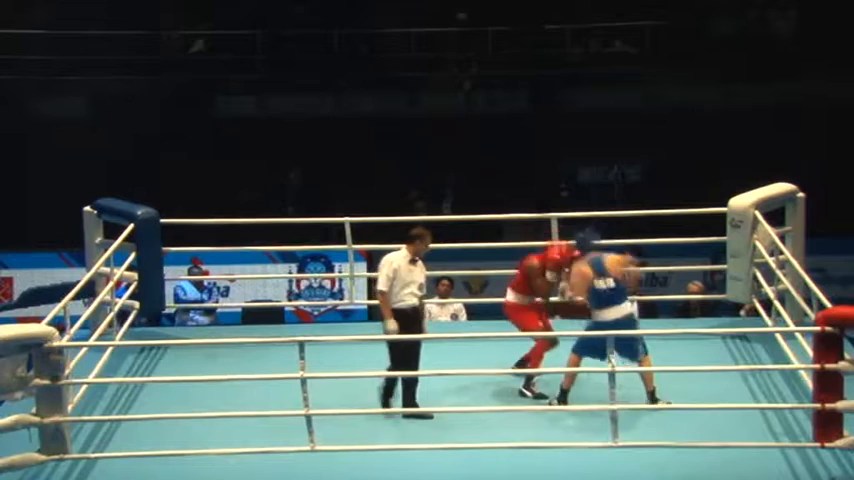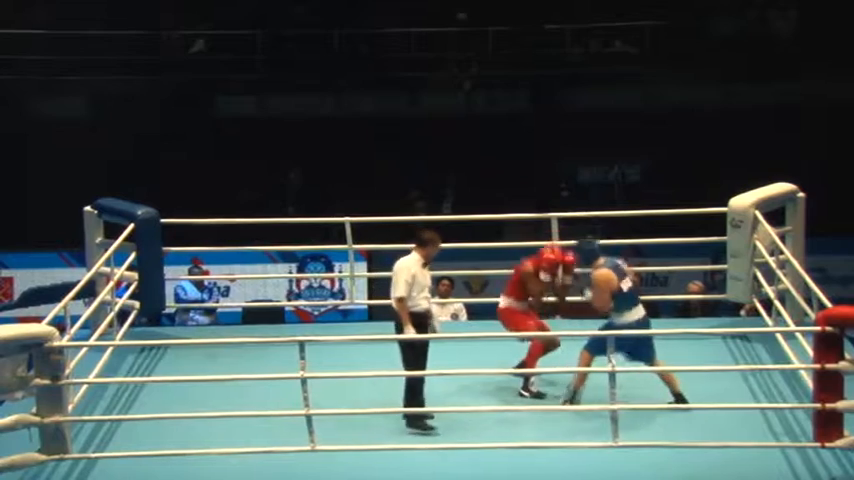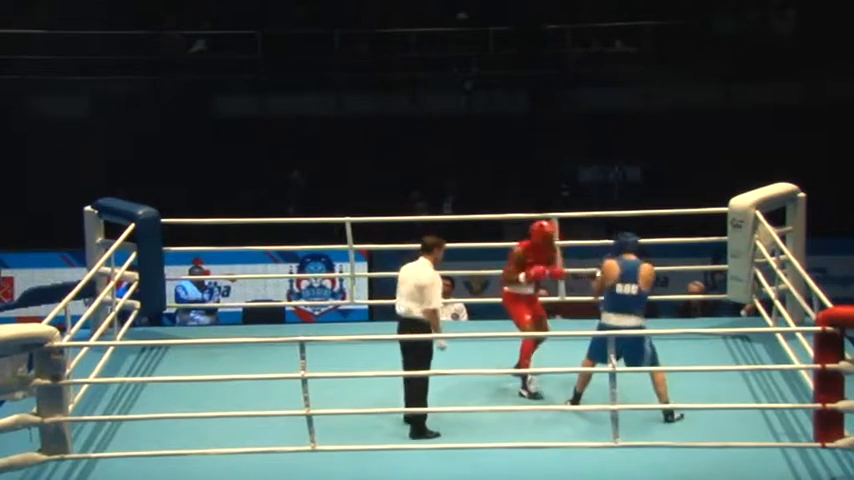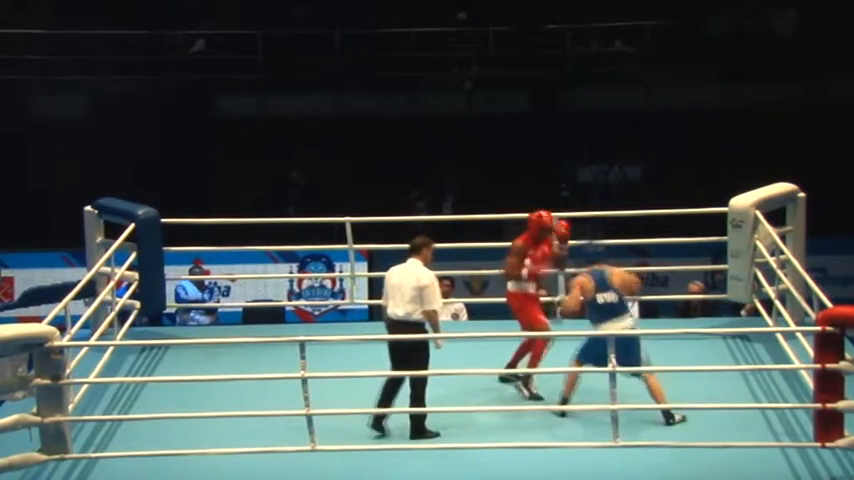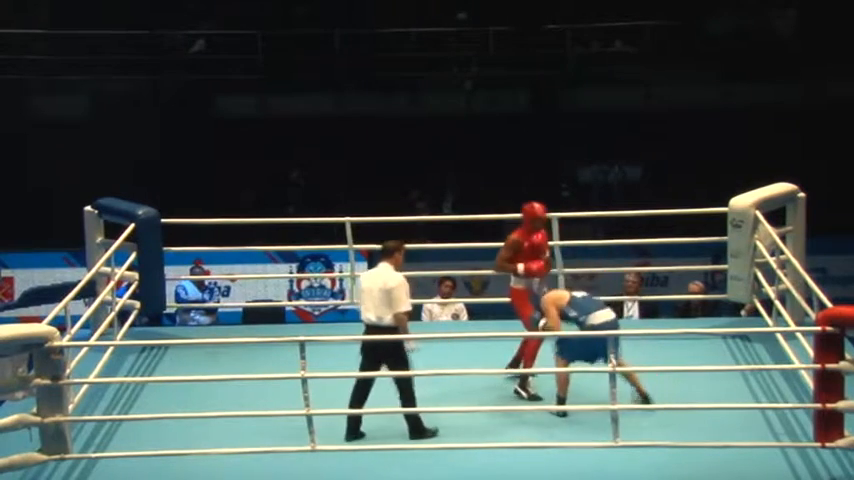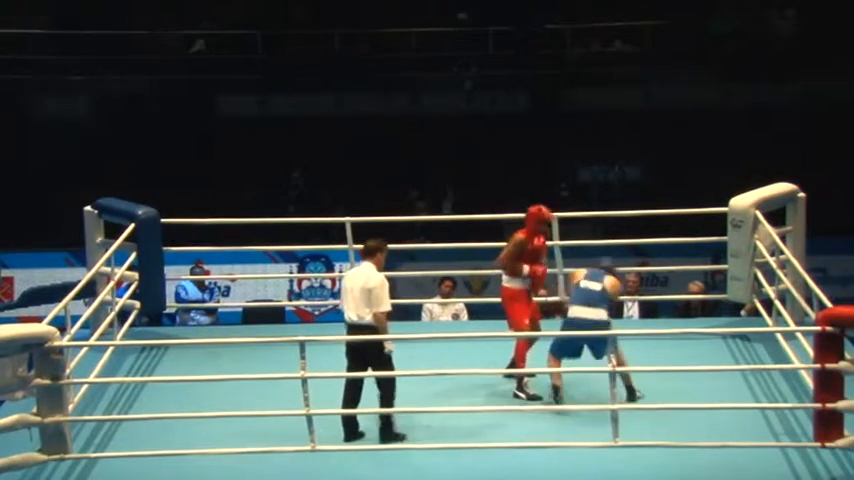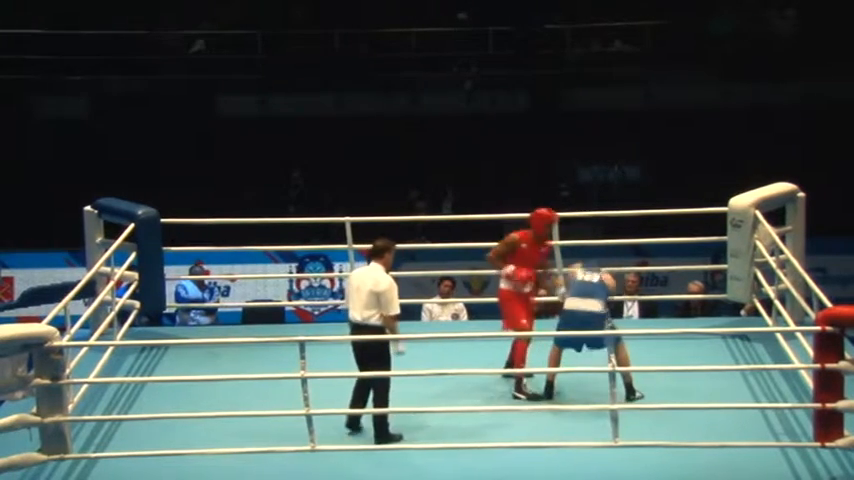
dt=0.4s
person 1, frame 1
left shoulder: (419, 265)
right shoulder: (391, 261)
right elbow: (382, 292)
left wrist: (423, 320)
right wrist: (389, 319)
left hip: (413, 316)
right hip: (397, 316)
left knee: (412, 364)
right knee: (398, 363)
left ankle: (410, 406)
right ankle: (387, 395)
person 1, frame 2
left shoulder: (423, 267)
right shoulder: (405, 265)
right elbow: (399, 299)
left wrist: (431, 320)
right wrist: (407, 326)
left hip: (421, 320)
right hip: (409, 321)
left knee: (419, 368)
right knee: (414, 369)
left ankle: (413, 409)
right ankle: (413, 416)
person 1, frame 3
left shoulder: (407, 268)
right shoulder: (431, 275)
right elbow: (431, 310)
right wrist: (439, 336)
left hip: (404, 325)
right hip: (417, 328)
left knee: (411, 372)
right knee: (420, 377)
left ankle: (411, 413)
right ankle: (418, 428)
person 1, frame 4
left shoulder: (392, 272)
right shoulder: (426, 276)
left elbow: (385, 305)
right elbow: (430, 311)
right wrist: (437, 335)
left hip: (395, 329)
right hip: (415, 331)
left knee: (395, 376)
right knee: (418, 381)
left ankle: (379, 419)
right ankle: (418, 429)
person 1, frame 5
left shoulder: (365, 277)
right shoulder: (396, 279)
left elbow: (363, 307)
right elbow: (400, 315)
left hip: (370, 334)
right hip: (389, 335)
left knee: (363, 382)
right knee: (404, 383)
left ankle: (352, 429)
right ankle: (416, 429)
person 1, frame 6
left shoulder: (348, 276)
right shoulder: (377, 278)
left elbow: (347, 307)
right elbow: (379, 315)
right wrist: (386, 339)
left hip: (352, 334)
right hip: (370, 335)
left knee: (353, 383)
right knee: (387, 383)
left ankle: (350, 430)
right ankle: (387, 431)
person 1, frame 7
left shoulder: (355, 274)
right shoulder: (385, 281)
left elbow: (350, 304)
right elbow: (389, 317)
right wrist: (397, 341)
left hip: (356, 332)
right hip: (375, 335)
left knee: (365, 378)
right knee: (380, 384)
left ankle: (353, 421)
right ankle: (381, 433)
person 2, frame 1
left shoulder: (553, 263)
right shoulder: (534, 264)
right elbow: (544, 294)
right wrist: (552, 272)
left hip: (530, 303)
right hip: (516, 306)
left knee: (551, 340)
right knee: (543, 339)
left ankle: (521, 364)
right ankle: (528, 385)
person 2, frame 2
left shoulder: (551, 269)
right shoulder: (528, 268)
left elbow: (561, 297)
right elbow: (537, 296)
left wrist: (567, 275)
right wrist: (546, 274)
left hip: (524, 310)
right hip: (508, 310)
left knee: (553, 342)
right knee: (540, 337)
left ankle: (522, 367)
right ankle: (527, 385)
person 2, frame 3
left shoulder: (550, 250)
right shoulder: (520, 251)
left elbow: (553, 271)
right elbow: (506, 279)
left wrist: (556, 272)
right wrist: (526, 276)
left hip: (531, 295)
right hip: (513, 296)
left knee: (543, 332)
right knee: (530, 332)
left ankle: (521, 366)
right ankle: (526, 385)
person 2, frame 4
left shoulder: (547, 241)
right shoulder: (520, 245)
left elbow: (560, 263)
right elbow: (509, 273)
left wrist: (562, 242)
right wrist: (529, 272)
left hip: (531, 294)
right hip: (519, 296)
left knee: (534, 336)
right knee: (544, 335)
left ankle: (508, 371)
right ankle: (526, 382)
person 2, frame 5
left shoulder: (542, 234)
right shoulder: (516, 238)
left elbow: (546, 264)
right elbow: (498, 265)
left wrist: (543, 250)
right wrist: (523, 268)
left hip: (535, 290)
right hip: (521, 292)
left knee: (535, 332)
left ankle: (514, 365)
right ankle: (523, 384)
person 2, frame 6
left shoulder: (538, 239)
right shoulder: (521, 238)
left elbow: (540, 266)
right elbow: (502, 262)
right wrist: (528, 269)
left hip: (525, 290)
right hip: (512, 292)
left knee: (534, 331)
right knee: (524, 333)
left ankle: (513, 366)
right ankle: (520, 386)
person 2, frame 7
left shoulder: (545, 246)
right shoulder: (516, 238)
left elbow: (541, 270)
right elbow: (492, 256)
right wrist: (509, 270)
left hip: (525, 293)
right hip: (510, 293)
left knee: (524, 332)
right knee: (524, 335)
left ankle: (510, 367)
right ankle: (519, 387)
person 3, frame 1
left shoulder: (579, 268)
right shoulder: (613, 259)
left elbow: (578, 297)
left hip: (602, 321)
right hip: (625, 318)
left knee: (576, 354)
right knee: (642, 357)
left ankle: (562, 398)
right ankle: (653, 398)
person 3, frame 2
left shoulder: (599, 275)
right shoulder: (617, 261)
left elbow: (604, 306)
left wrist: (591, 296)
left hip: (623, 324)
right hip: (641, 319)
left knee: (587, 353)
right knee: (652, 362)
left ankle: (573, 397)
right ankle: (679, 398)
person 3, frame 3
left shoulder: (609, 265)
right shoulder: (647, 270)
left elbow: (596, 292)
left hip: (609, 325)
right hip: (635, 327)
left knee: (590, 360)
right knee: (654, 367)
left ankle: (575, 400)
right ankle: (668, 411)
person 3, frame 4
left shoulder: (581, 281)
right shoulder: (616, 273)
left elbow: (570, 308)
right elbow: (637, 288)
left wrist: (560, 309)
left hip: (603, 335)
right hip: (627, 331)
left knee: (578, 363)
right knee: (645, 372)
left ankle: (563, 405)
right ankle: (668, 415)
person 3, frame 5
left shoulder: (548, 299)
right shoulder: (565, 293)
left elbow: (555, 327)
left wrist: (543, 324)
left hip: (596, 326)
right hip: (611, 321)
left knee: (561, 359)
right knee: (615, 360)
left ankle: (560, 406)
right ankle: (643, 395)
person 3, frame 6
left shoulder: (577, 273)
right shoulder: (614, 282)
left hip: (575, 321)
right hip: (600, 323)
left knee: (554, 355)
right knee: (614, 352)
left ankle: (557, 394)
right ankle: (631, 392)
person 3, frame 7
left shoulder: (575, 271)
right shoulder: (608, 278)
left hip: (570, 311)
right hip: (595, 313)
left knee: (558, 346)
right knee: (618, 345)
left ankle: (548, 390)
right ankle: (630, 391)
